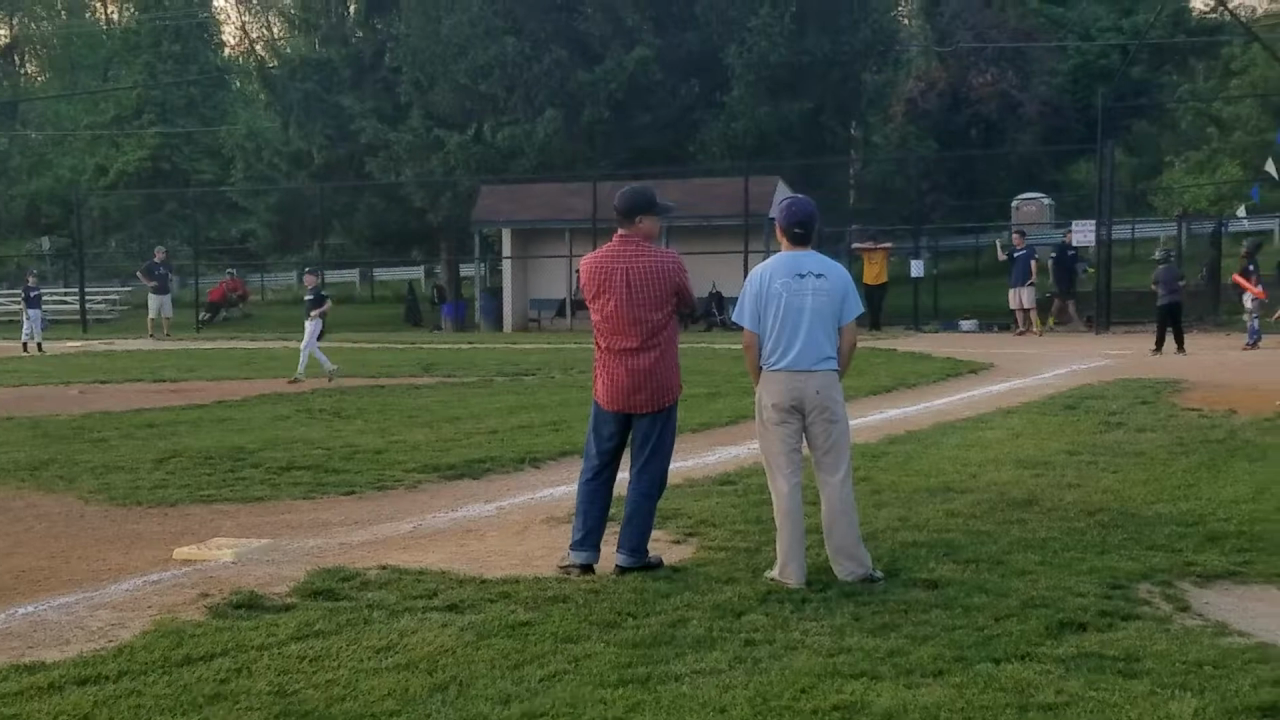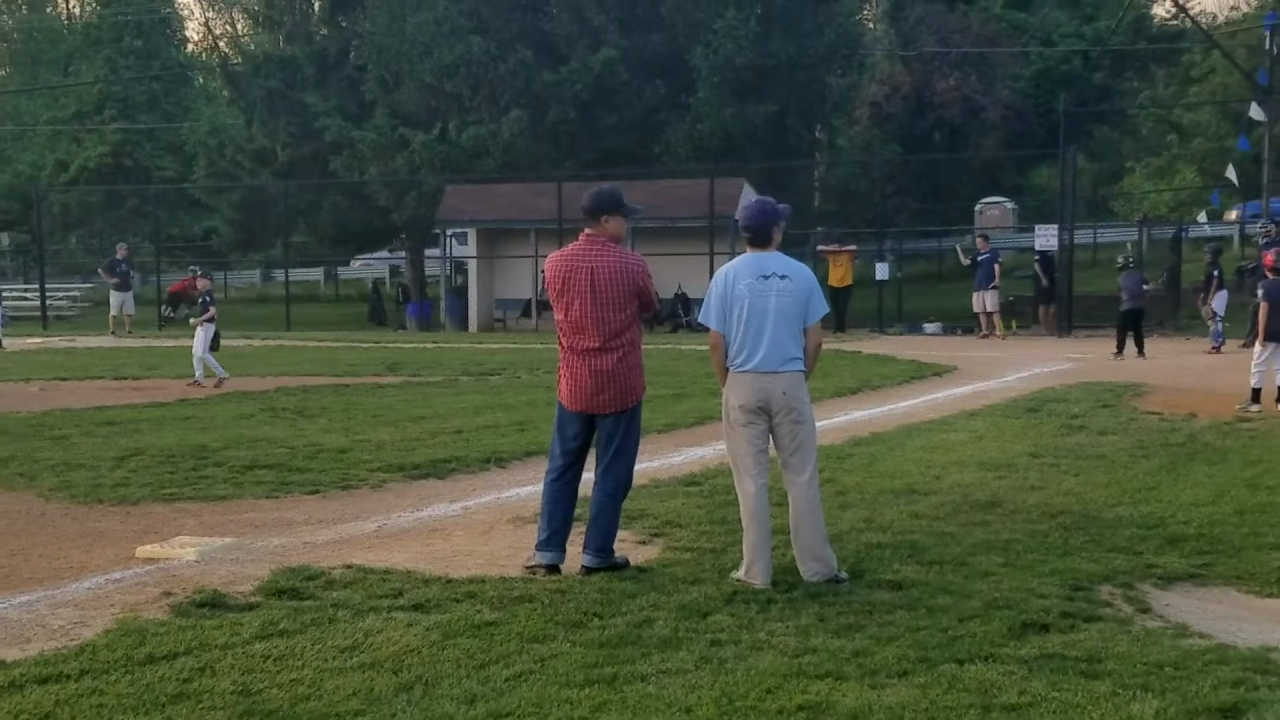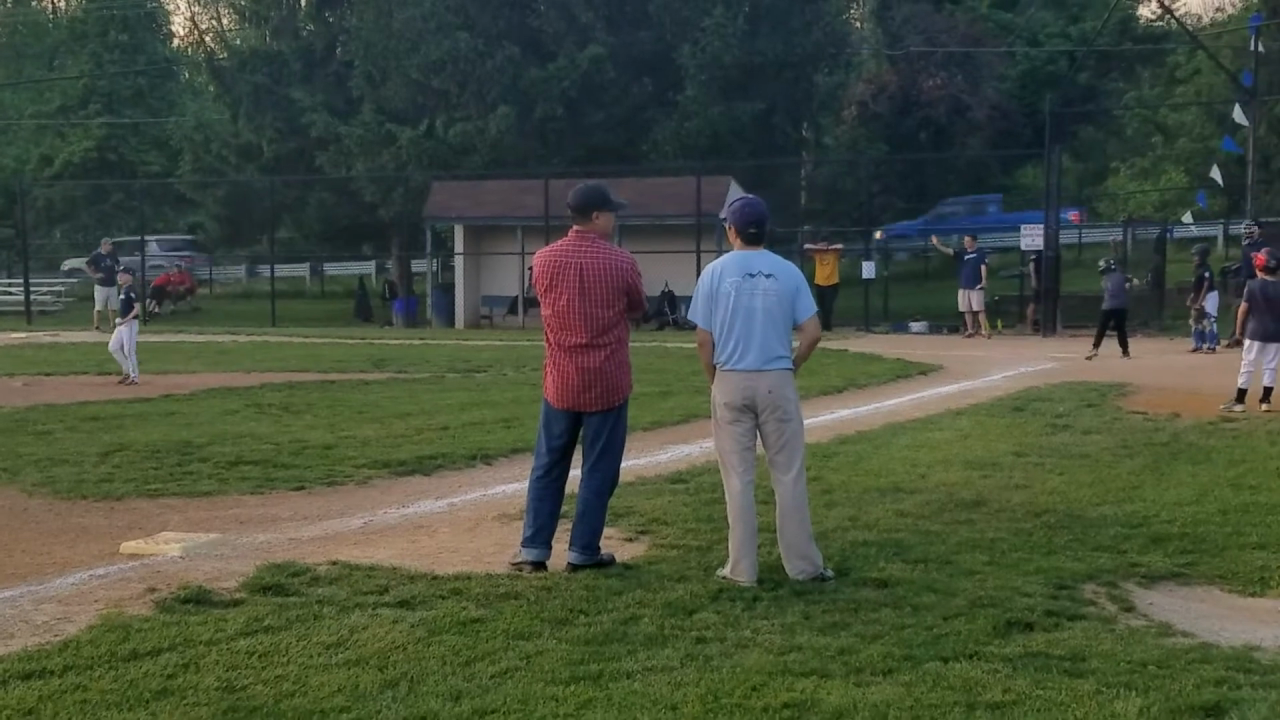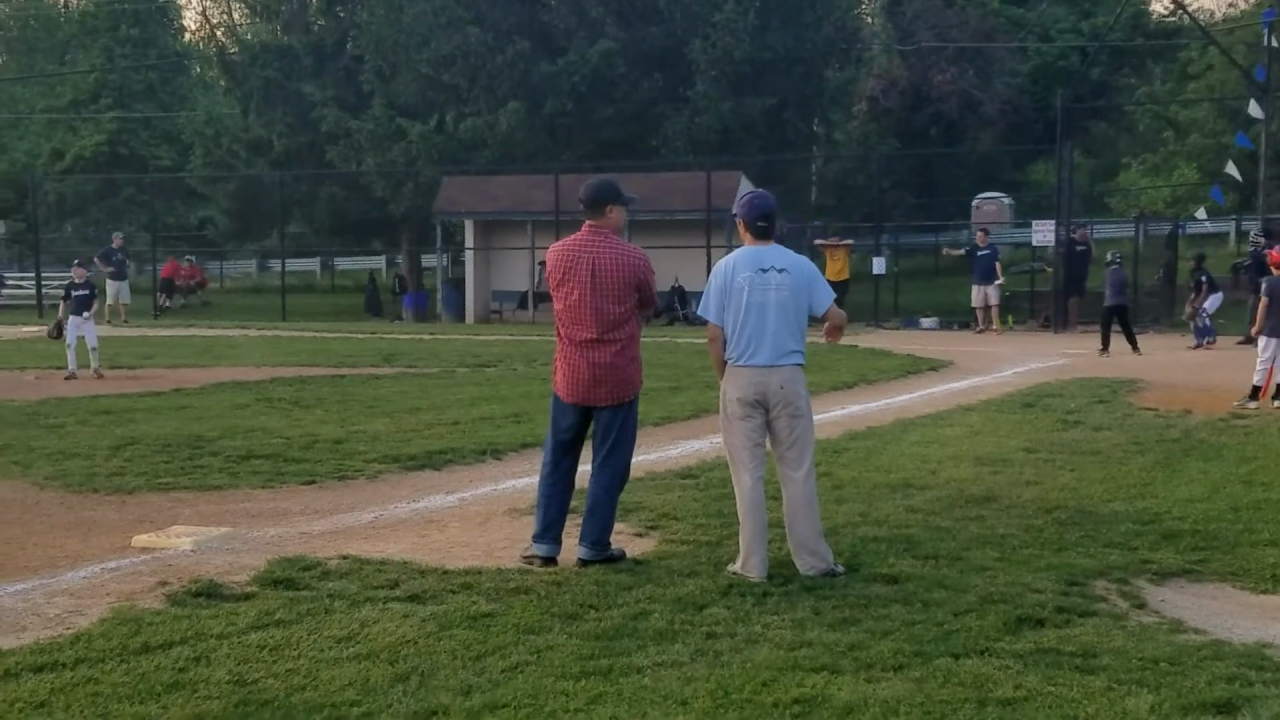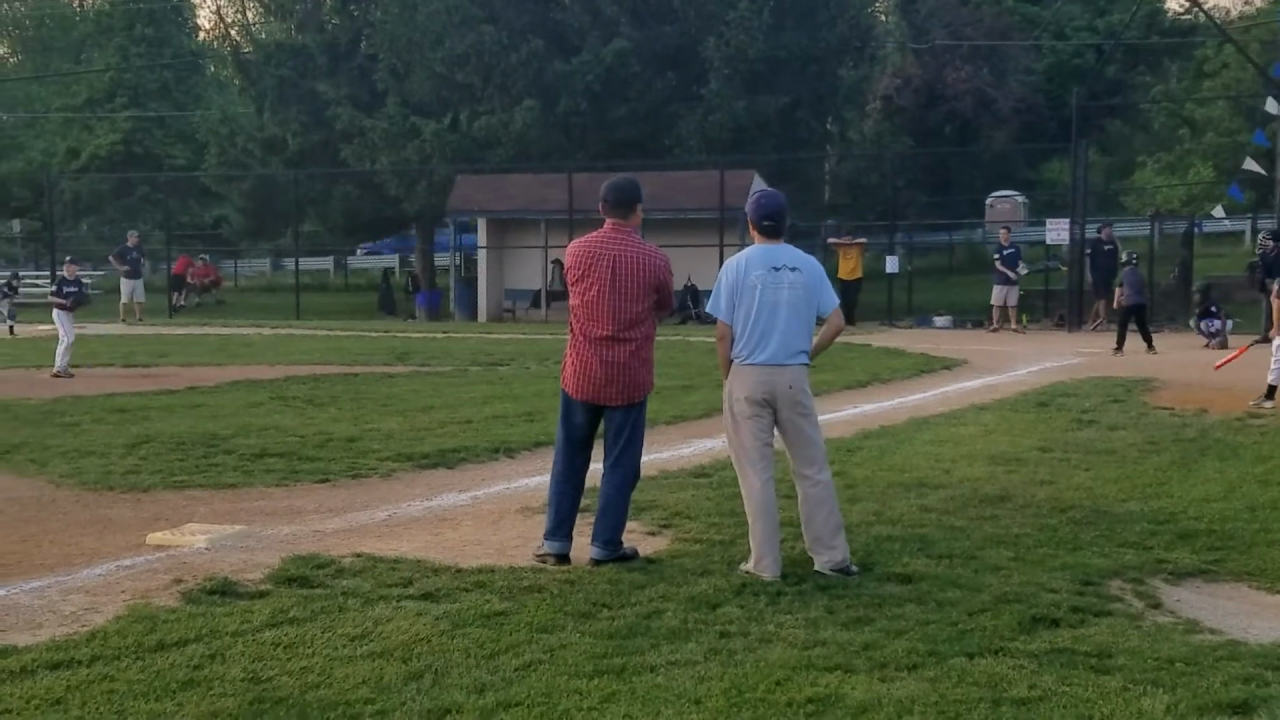
dt=0.5s
person 1, frame 1
left shoulder: (762, 274)
right shoulder: (836, 273)
left elbow: (750, 341)
right elbow: (849, 338)
left wrist: (759, 384)
left hip: (776, 384)
right hip: (823, 383)
left knee: (785, 480)
right knee: (835, 478)
left ankle: (790, 570)
right ankle: (851, 566)
person 1, frame 2
left shoulder: (728, 275)
right shoulder: (801, 274)
left elbow: (717, 342)
right elbow: (814, 339)
left wrist: (727, 385)
left hip: (743, 385)
right hip: (790, 384)
left knee: (751, 480)
right knee: (802, 478)
left ankle: (756, 570)
right ankle: (817, 566)
person 1, frame 3
left shoulder: (715, 272)
right shoulder: (788, 272)
left elbow: (704, 340)
right elbow: (812, 332)
left wrist: (715, 382)
right wrist: (794, 363)
left hip: (730, 384)
right hip: (777, 383)
left knee: (738, 479)
right knee: (789, 476)
left ankle: (742, 568)
right ankle: (803, 565)
person 1, frame 4
left shoulder: (727, 267)
right shoulder: (801, 265)
left elbow: (715, 336)
right elbow: (836, 318)
left wrist: (724, 377)
right wrist: (835, 328)
left hip: (741, 379)
right hip: (788, 378)
left knee: (747, 474)
right knee: (798, 472)
left ankle: (752, 563)
right ankle: (812, 560)
person 1, frame 5
left shoulder: (737, 266)
right shoulder: (809, 265)
left elbow: (724, 333)
right elbow: (836, 324)
left wrist: (728, 378)
right wrist: (806, 356)
left hip: (748, 378)
right hip: (793, 378)
left knee: (756, 473)
right knee: (813, 469)
left ankle: (765, 563)
right ankle: (831, 556)
person 2, frame 1
left shoulder: (591, 264)
right shoulder: (668, 263)
right elbow: (687, 305)
left hip: (611, 383)
right hip: (656, 383)
left knee: (597, 469)
right knee: (647, 473)
left ankle: (581, 553)
right ankle: (631, 555)
person 2, frame 2
left shoulder: (555, 263)
right shoulder: (632, 265)
right elbow: (649, 310)
left hip: (574, 383)
right hip: (620, 383)
left knee: (561, 469)
right knee: (612, 473)
left ankle: (548, 553)
right ankle: (596, 555)
person 2, frame 3
left shoulder: (543, 260)
right shoulder: (621, 262)
right elbow: (638, 310)
left hip: (560, 380)
right hip: (607, 381)
left knee: (547, 467)
right knee: (599, 470)
left ankle: (533, 551)
right ankle: (583, 552)
person 2, frame 4
left shoulder: (556, 254)
right shoulder: (634, 258)
right elbow: (648, 309)
left hip: (570, 374)
right hip: (617, 376)
left knee: (557, 461)
right knee: (609, 464)
left ankle: (544, 545)
right ankle: (593, 547)
person 2, frame 5
left shoulder: (576, 251)
right shoulder: (655, 259)
right elbow: (665, 310)
left hip: (581, 372)
right hip: (629, 375)
left knee: (569, 460)
right knee: (620, 463)
left ankle: (555, 543)
right ankle: (605, 546)
